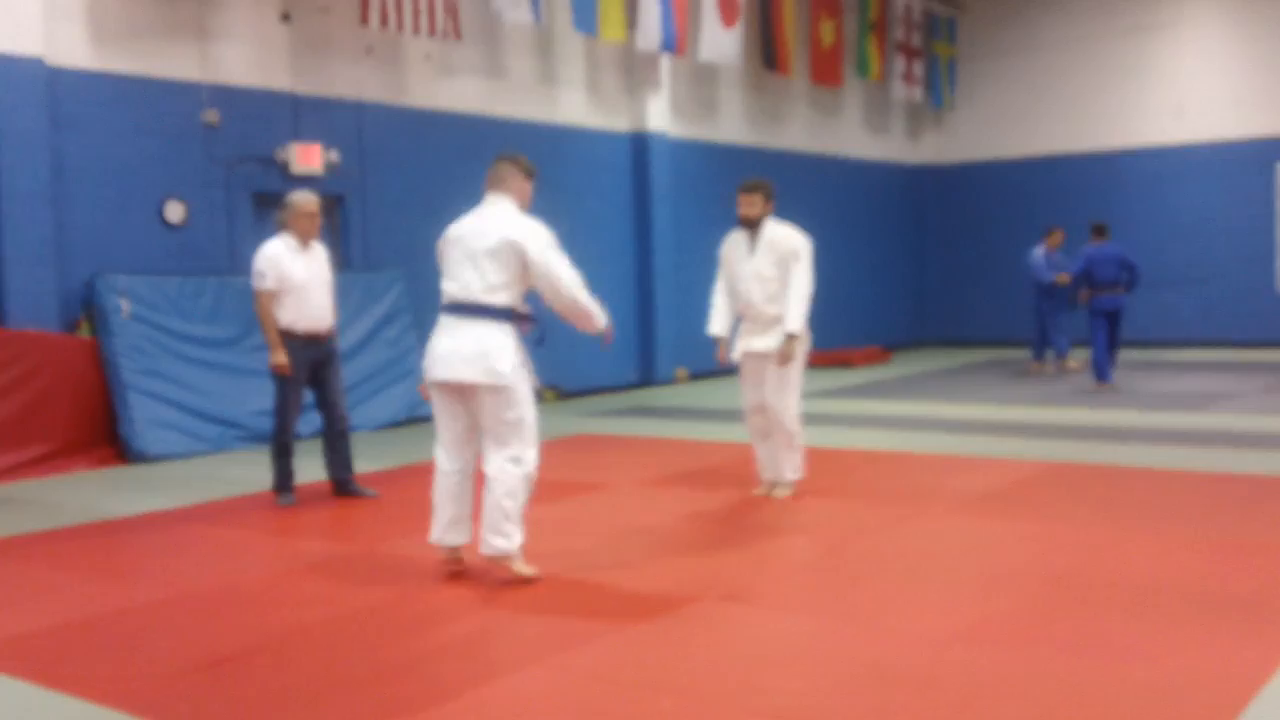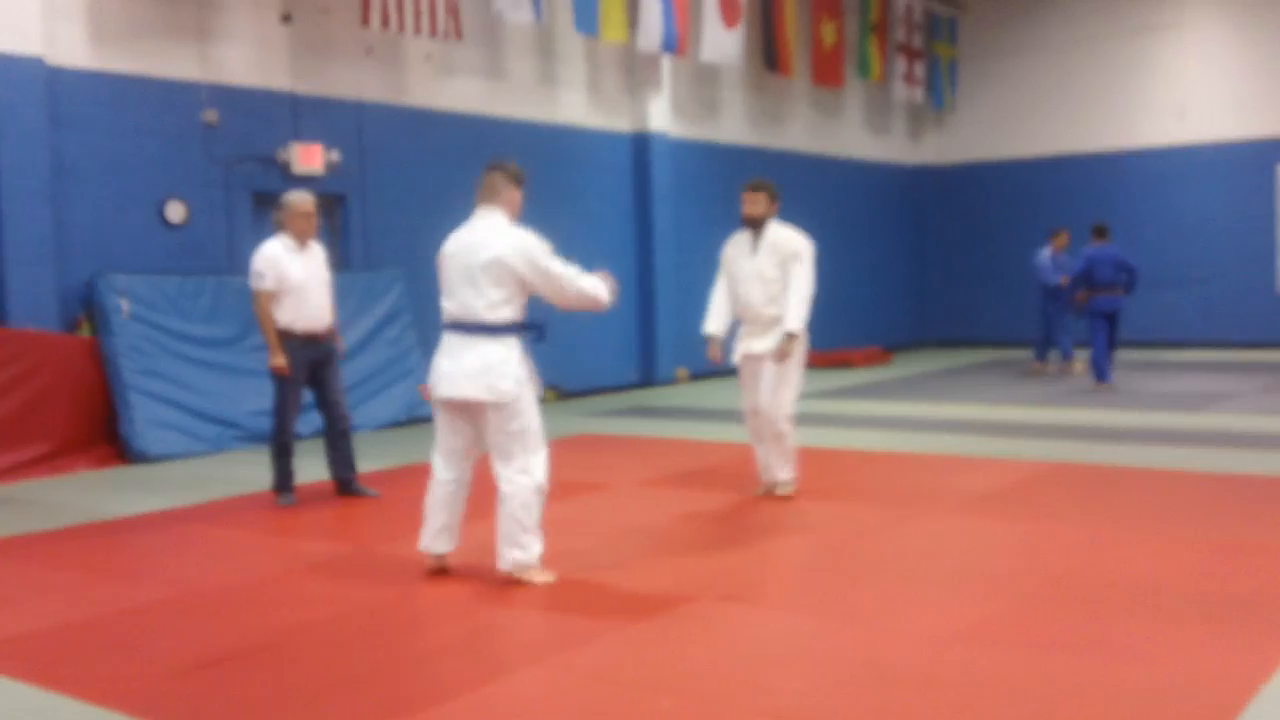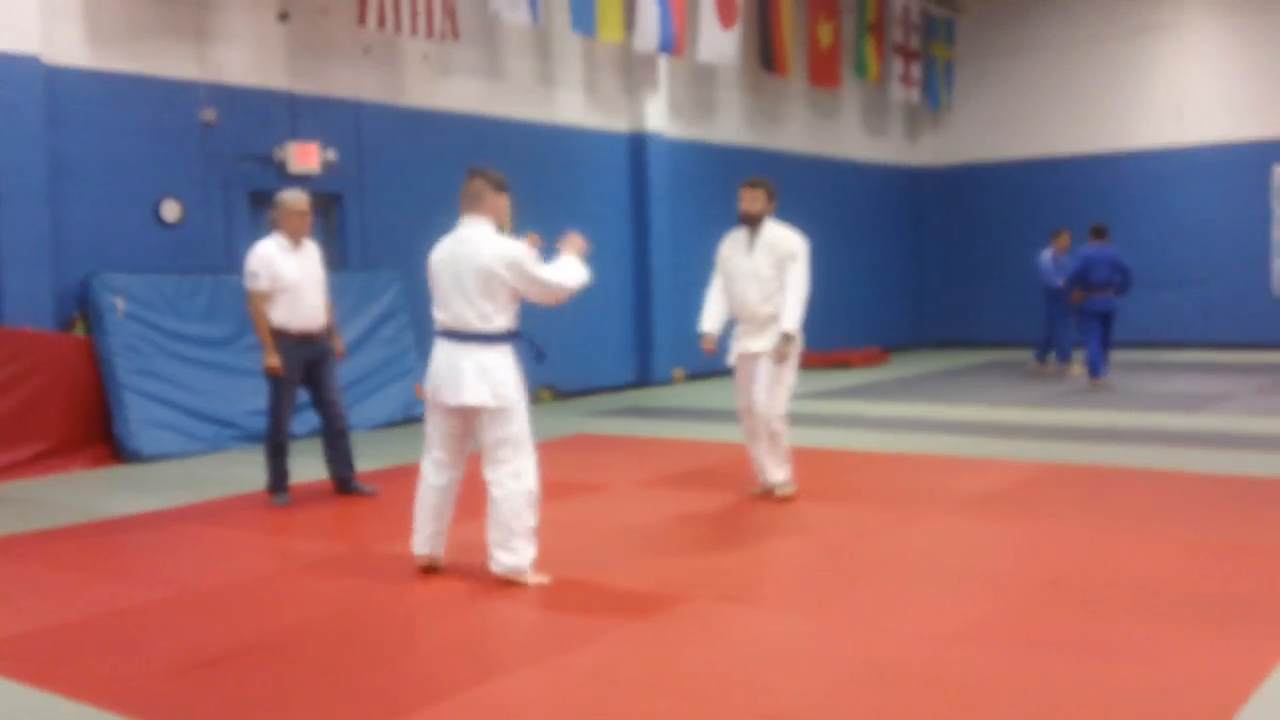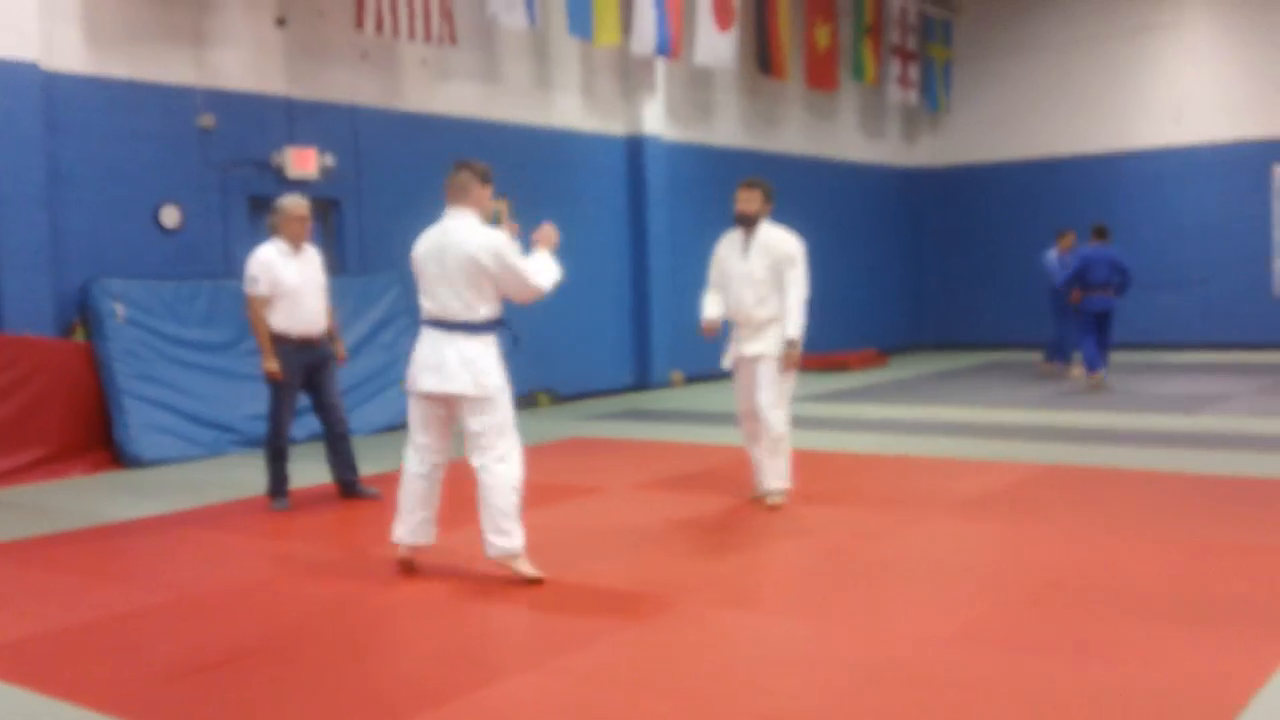
dt=0.1s
person 1, frame 1
left shoulder: (455, 230)
right shoulder: (527, 229)
right elbow: (562, 288)
right wrist: (598, 322)
left hip: (448, 342)
right hip: (492, 347)
left knee: (453, 451)
right knee: (511, 452)
left ankle: (450, 543)
right ankle: (503, 549)
person 1, frame 2
left shoulder: (452, 243)
right shoulder: (519, 242)
right elbow: (565, 287)
right wrist: (602, 289)
left hip: (452, 357)
right hip: (497, 361)
left knee: (450, 460)
right knee: (522, 462)
left ankle: (437, 549)
right ankle: (520, 561)
person 1, frame 3
left shoulder: (440, 251)
right shoulder: (504, 250)
right elbow: (552, 288)
right wrist: (573, 256)
left hip: (447, 364)
right hip: (490, 368)
left knee: (440, 463)
right knee: (512, 468)
left ankle: (426, 549)
right ankle: (513, 563)
person 1, frame 4
left shoulder: (424, 242)
right shoulder: (487, 239)
right elbow: (527, 287)
right wrist: (543, 251)
left hip: (430, 352)
right hip: (472, 357)
left knee: (423, 452)
right knee: (497, 455)
left ankle: (409, 541)
right ankle: (507, 549)
person 2, frame 1
left shoulder: (791, 240)
right shoulder: (731, 243)
left elbow: (799, 290)
right elbow: (723, 291)
left wrist: (791, 336)
right wrist: (720, 336)
left hip: (784, 335)
right hip: (750, 334)
left knee: (781, 407)
right knee: (755, 408)
left ankle: (788, 477)
right ankle: (770, 476)
person 2, frame 2
left shoulder: (794, 242)
right shoulder: (734, 245)
left elbow: (800, 291)
right elbow: (723, 292)
left wrist: (790, 335)
right wrist: (714, 335)
left hip: (782, 336)
right hip: (750, 337)
left knee: (774, 408)
right knee: (753, 410)
left ankle: (784, 477)
right ankle: (770, 477)
person 2, frame 3
left shoulder: (789, 241)
right shoulder: (729, 243)
left elbow: (795, 291)
right elbow: (719, 290)
left wrist: (787, 335)
right wrist: (710, 329)
left hip: (776, 335)
right hip: (745, 336)
left knee: (767, 407)
right knee: (749, 410)
left ankle: (779, 478)
right ankle: (767, 477)
person 2, frame 4
left shoulder: (784, 242)
right shoulder: (726, 244)
left elbow: (795, 295)
right elbow: (716, 289)
left wrist: (792, 342)
right wrist: (711, 317)
left hip: (775, 338)
right hip: (742, 338)
left knee: (770, 411)
right knee: (749, 414)
left ankle: (776, 486)
right ankle: (766, 481)
person 3, frame 1
left shoulder: (320, 250)
right shoulder: (272, 252)
right elbow: (264, 304)
left wrist: (332, 338)
right wrist: (276, 349)
left hip: (323, 344)
right hip: (293, 345)
left knee: (337, 415)
right knee: (287, 419)
left ankle: (343, 481)
right ankle: (284, 487)
person 3, frame 2
left shoulder: (318, 249)
right shoulder: (270, 253)
right elbow: (263, 305)
left wrist: (335, 337)
right wrist: (275, 351)
left hip: (322, 343)
right hip: (291, 345)
left knee: (337, 414)
right knee: (286, 419)
left ankle: (346, 481)
right ankle: (284, 487)
person 3, frame 3
left shoulder: (313, 249)
right shoulder: (264, 252)
right elbow: (257, 305)
left wrist: (334, 336)
right wrist: (269, 351)
left hip: (317, 343)
right hip: (286, 344)
left knee: (334, 413)
right knee: (281, 419)
left ankle: (345, 480)
right ankle: (278, 487)
person 3, frame 4
left shoulder: (313, 254)
right shoulder: (264, 257)
right elbow: (256, 310)
left wrist: (336, 341)
right wrist: (268, 355)
left hip: (318, 347)
right hip: (286, 349)
left knee: (335, 417)
right knee: (281, 424)
left ankle: (349, 483)
right ankle: (278, 492)
